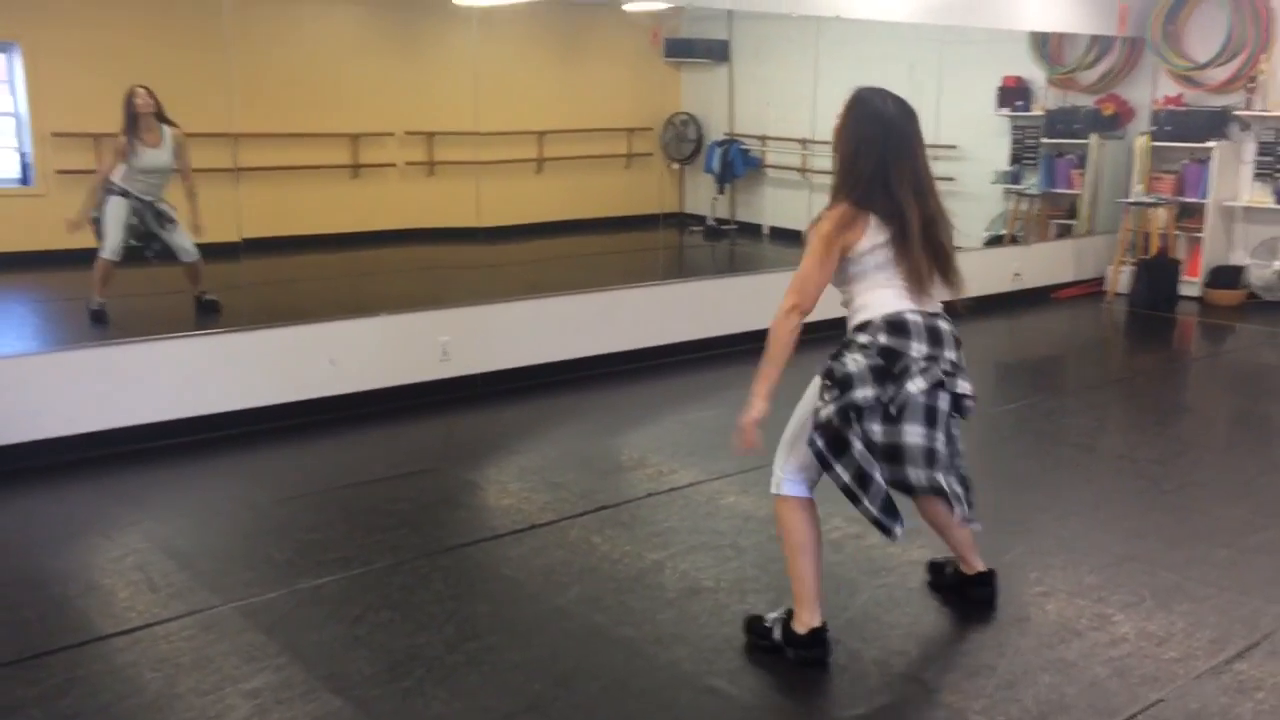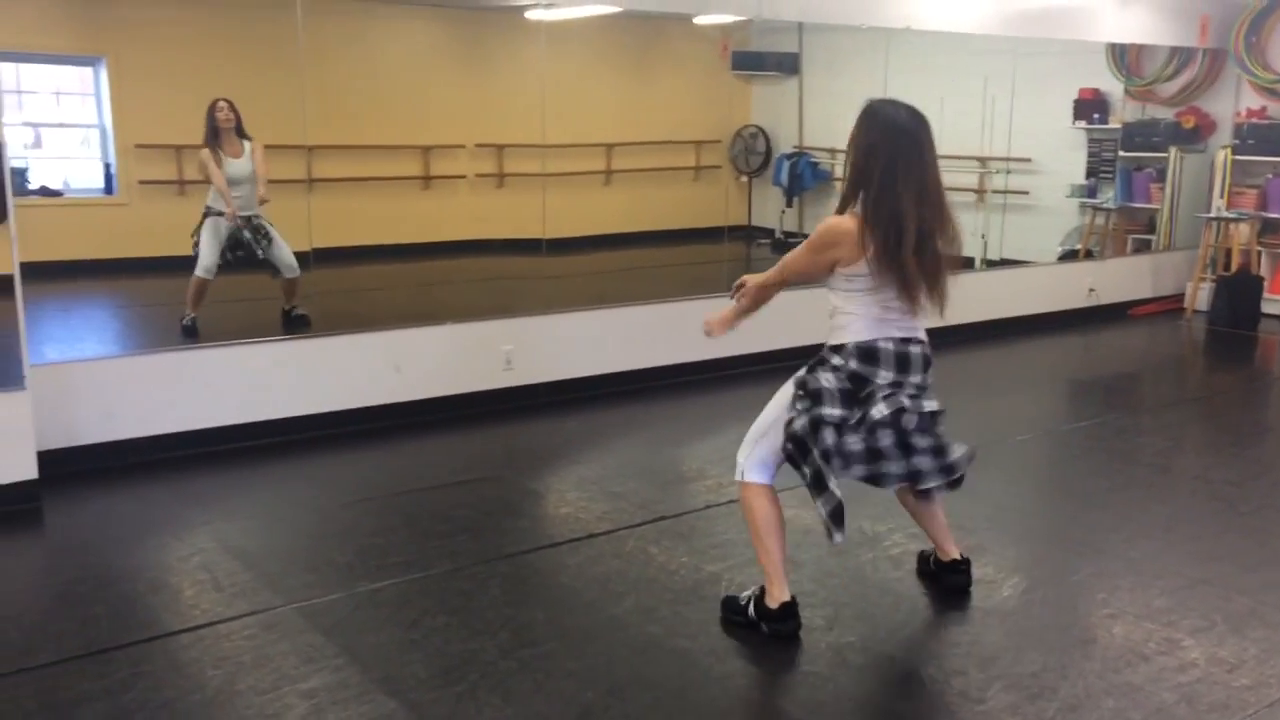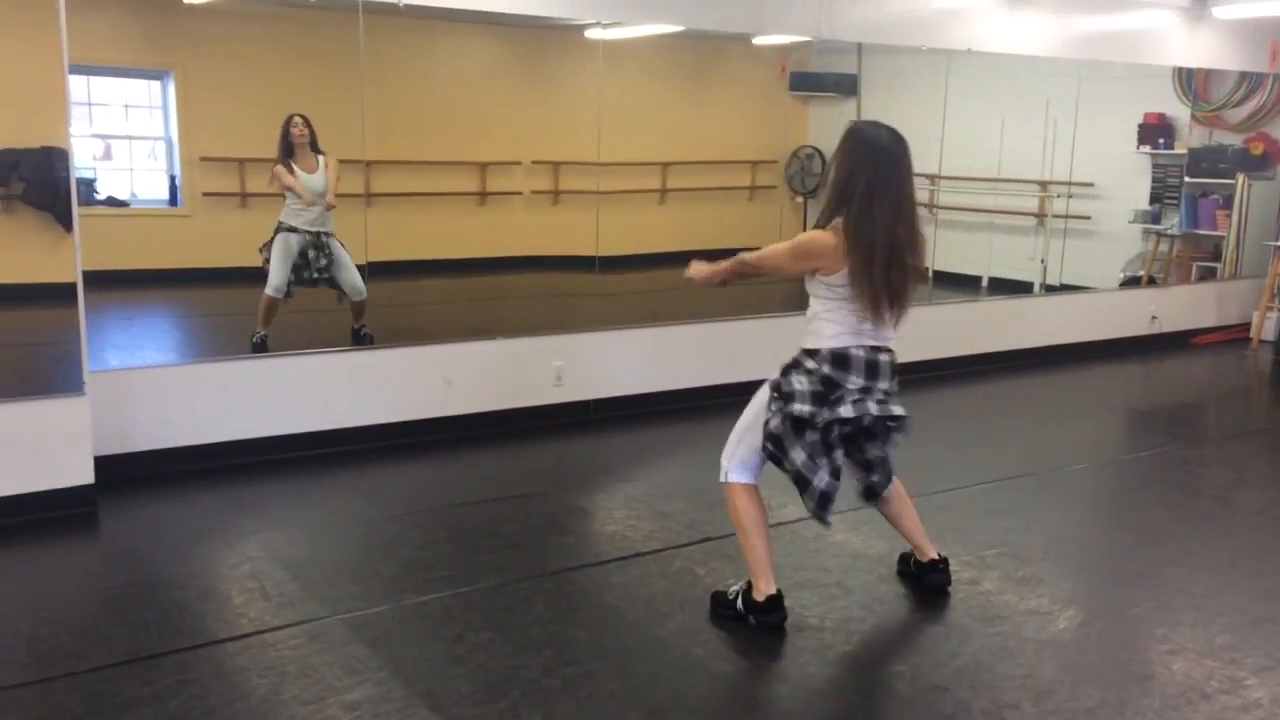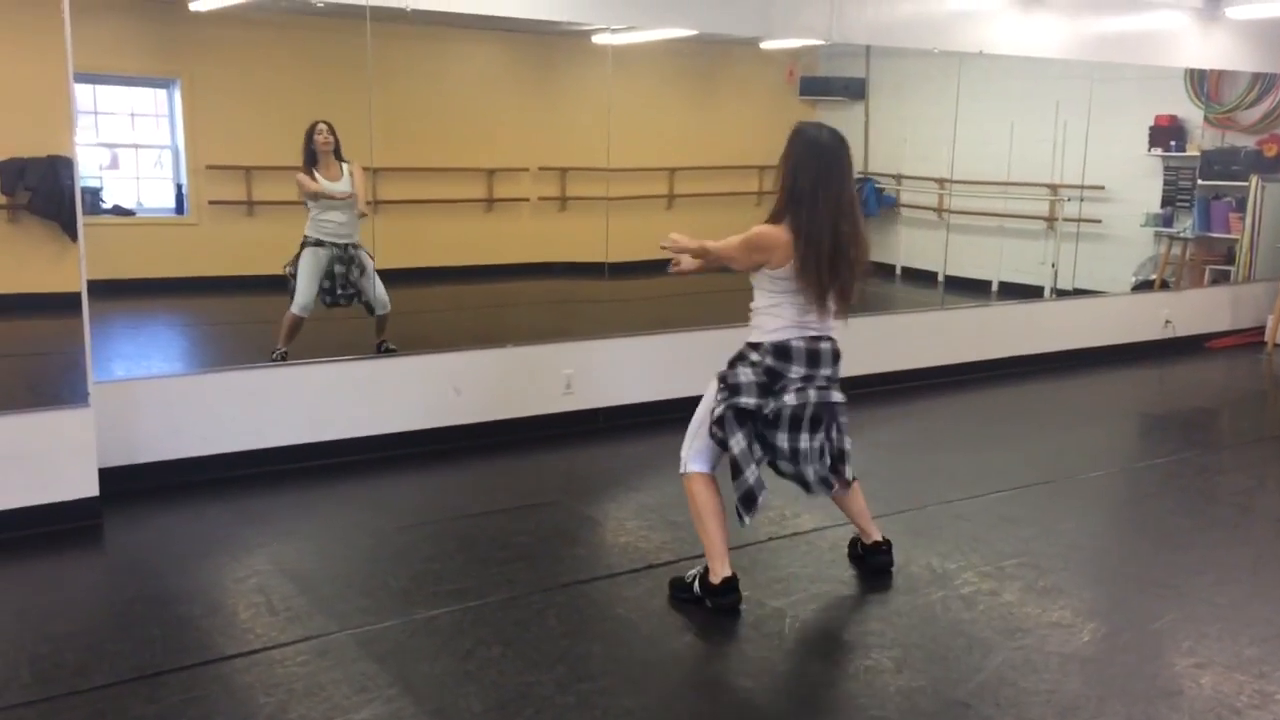
dt=0.5s
person 1, frame 1
left shoulder: (843, 220)
right shoulder: (920, 208)
left elbow: (793, 309)
left wrist: (759, 396)
left hip: (878, 350)
right hip: (939, 346)
left knee: (790, 481)
right knee: (921, 471)
left ankle: (804, 626)
right ankle: (972, 576)
person 1, frame 2
left shoulder: (843, 231)
right shoulder: (925, 223)
left elbow: (779, 278)
left wrist: (734, 313)
right wrist: (763, 280)
left hip: (845, 369)
right hip: (907, 364)
left knee: (755, 467)
right knee: (898, 463)
left ankle: (776, 602)
right ankle: (950, 560)
person 1, frame 3
left shoulder: (823, 246)
right shoulder: (902, 238)
left elbow: (758, 264)
left wrist: (715, 272)
right wrist: (739, 263)
left hip: (817, 373)
right hip: (877, 372)
left knee: (738, 468)
right knee: (874, 470)
left ankle: (763, 595)
right ankle: (930, 560)
person 1, frame 4
left shoulder: (771, 239)
right shoulder: (842, 235)
left elbow: (720, 253)
left wrist: (686, 246)
right wrist: (699, 256)
left hip: (766, 363)
right hip: (820, 360)
left knee: (696, 460)
right knee: (824, 458)
left ankle: (719, 579)
right ankle: (874, 544)
person 2, frame 1
left shoulder: (174, 135)
right shoulder: (125, 140)
left elbow: (186, 175)
right elbow: (103, 175)
left wrist: (195, 213)
right wrist: (84, 212)
left hip: (153, 201)
right hip: (122, 195)
left knee: (188, 249)
right knee: (112, 248)
left ankle: (201, 295)
right ankle: (97, 302)
person 2, frame 2
left shoulder: (253, 147)
right shoulder: (208, 153)
left elbow: (261, 169)
right elbow: (217, 178)
left wrist: (262, 188)
right wrist: (229, 205)
left hip: (251, 217)
right hip: (218, 216)
left knee: (290, 264)
right knee: (206, 265)
left ankle: (290, 309)
right ankle: (189, 315)
person 2, frame 3
left shoulder: (328, 161)
right shoulder: (282, 167)
left elbow: (332, 181)
right elbow: (292, 185)
left wrist: (330, 196)
right wrist: (304, 196)
left hip: (323, 234)
right hip: (290, 232)
left knee: (357, 288)
right knee: (276, 284)
left ankle: (358, 327)
right ankle: (260, 333)
person 2, frame 4
left shoulder: (352, 169)
right shoulder: (305, 177)
left elbow: (360, 188)
right elbow: (317, 190)
left wrist: (362, 204)
right wrist: (337, 195)
left hip: (350, 246)
right hip: (317, 245)
left knee: (382, 301)
right knee: (303, 303)
left ankle: (381, 342)
right ankle: (280, 349)
